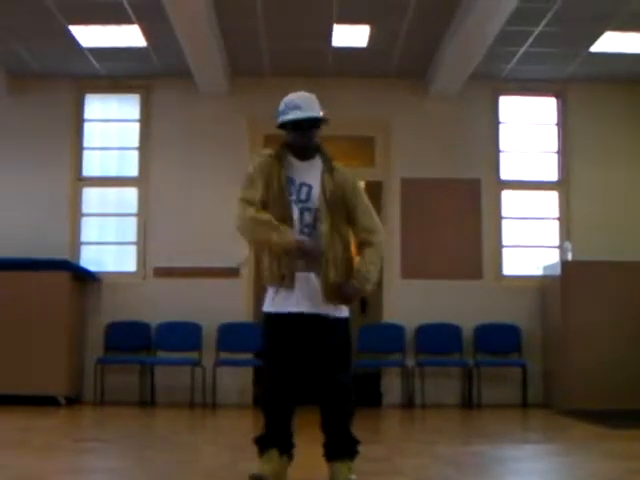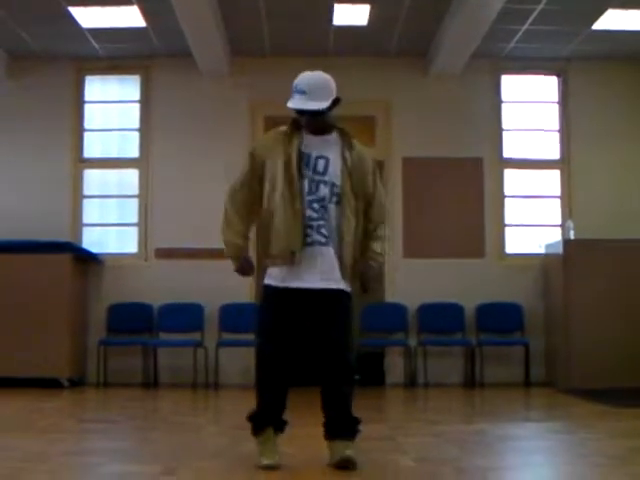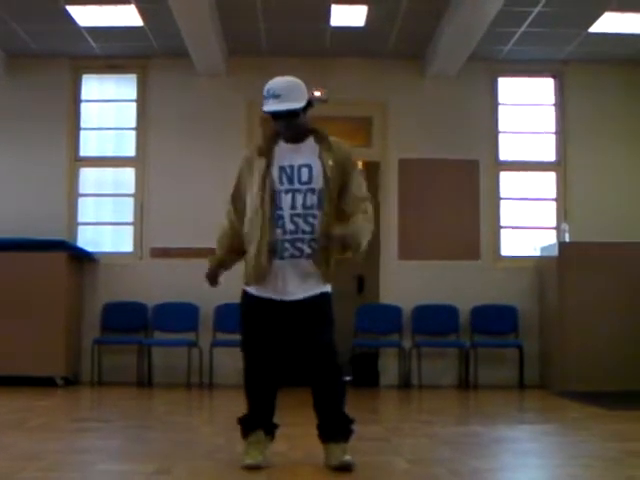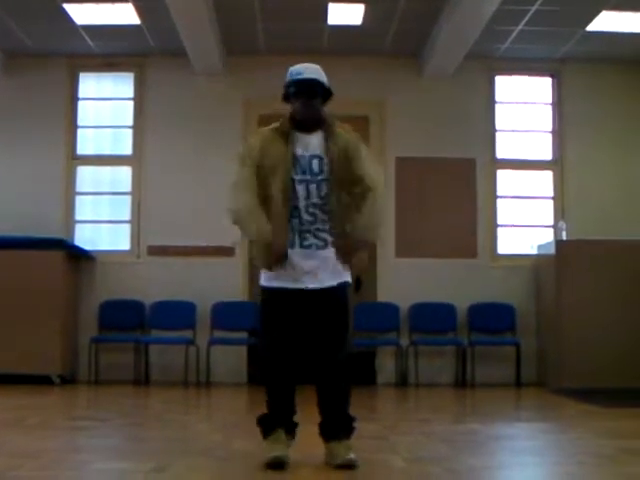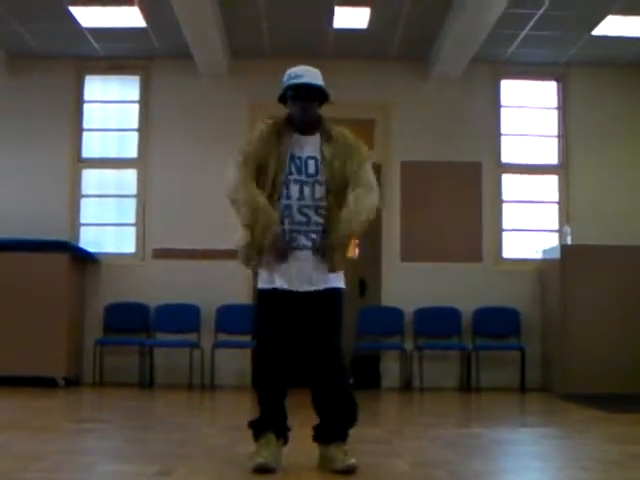
dt=1s
person 1, frame 1
left shoulder: (340, 178)
right shoulder: (266, 167)
left elbow: (370, 232)
right elbow: (249, 214)
left wrist: (362, 280)
right wrist: (291, 242)
left hip: (329, 303)
right hip: (282, 302)
left knee: (335, 388)
right knee: (278, 387)
person 1, frame 2
left shoulder: (356, 156)
right shoulder: (274, 145)
left elbow: (373, 213)
right elbow: (242, 196)
left wrist: (370, 259)
right wrist: (236, 246)
left hip: (334, 279)
right hip: (283, 276)
left knee: (337, 361)
right knee: (273, 361)
left ankle: (340, 439)
right ankle: (268, 436)
person 1, frame 3
left shoulder: (336, 154)
right shoulder: (257, 159)
left elbow: (358, 202)
right elbow: (237, 216)
left wrist: (354, 233)
right wrist: (219, 258)
left hip: (312, 282)
right hip: (263, 282)
left knee: (324, 363)
right knee: (260, 366)
left ankle: (335, 440)
right ankle: (258, 438)
person 1, frame 4
left shoulder: (343, 141)
right shoulder: (267, 142)
left elbow: (370, 188)
right elbow: (243, 197)
left wrist: (359, 238)
right wrist: (266, 238)
left hip: (331, 272)
right hip: (281, 272)
left knee: (332, 362)
right knee: (278, 361)
left ankle: (337, 439)
right ankle: (280, 437)
person 1, frame 5
left shoulder: (341, 143)
right shoulder: (266, 138)
left elbow: (365, 191)
right elbow: (242, 188)
left wrist: (342, 233)
right wrist: (268, 233)
left hip: (323, 275)
right hip: (275, 274)
left knee: (328, 362)
right knee: (270, 361)
left ankle: (333, 442)
right ankle: (269, 439)
